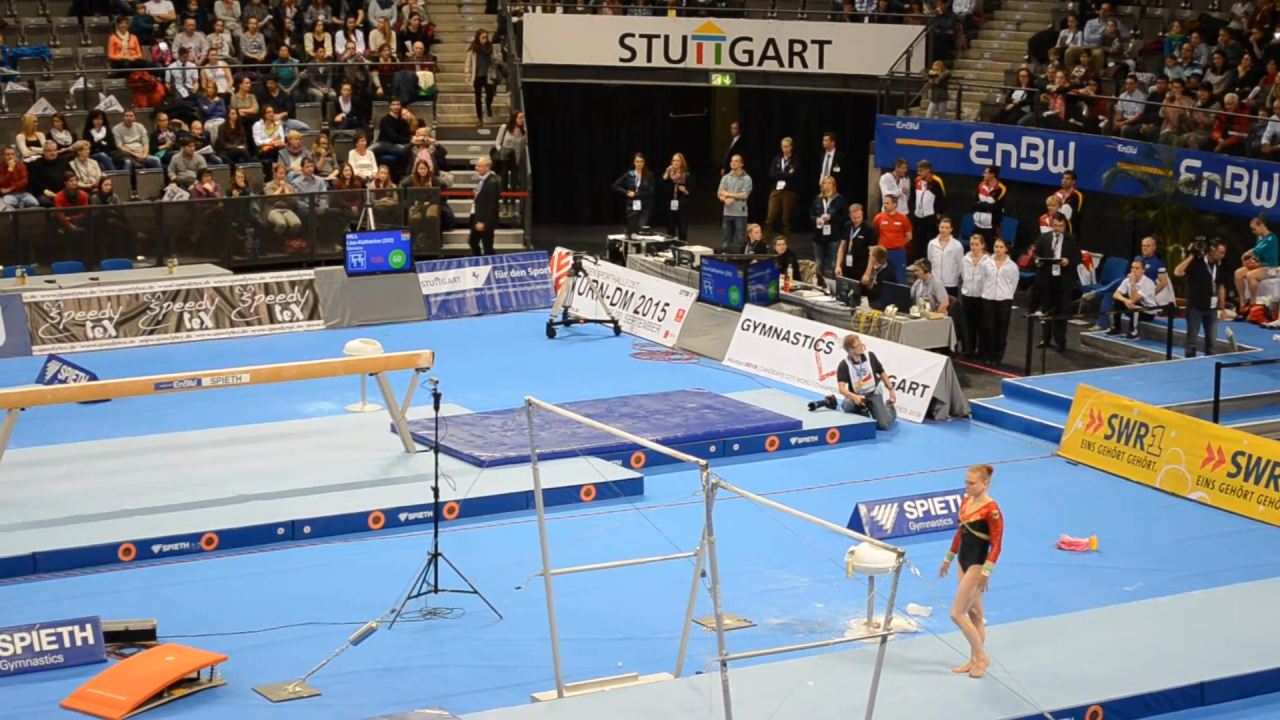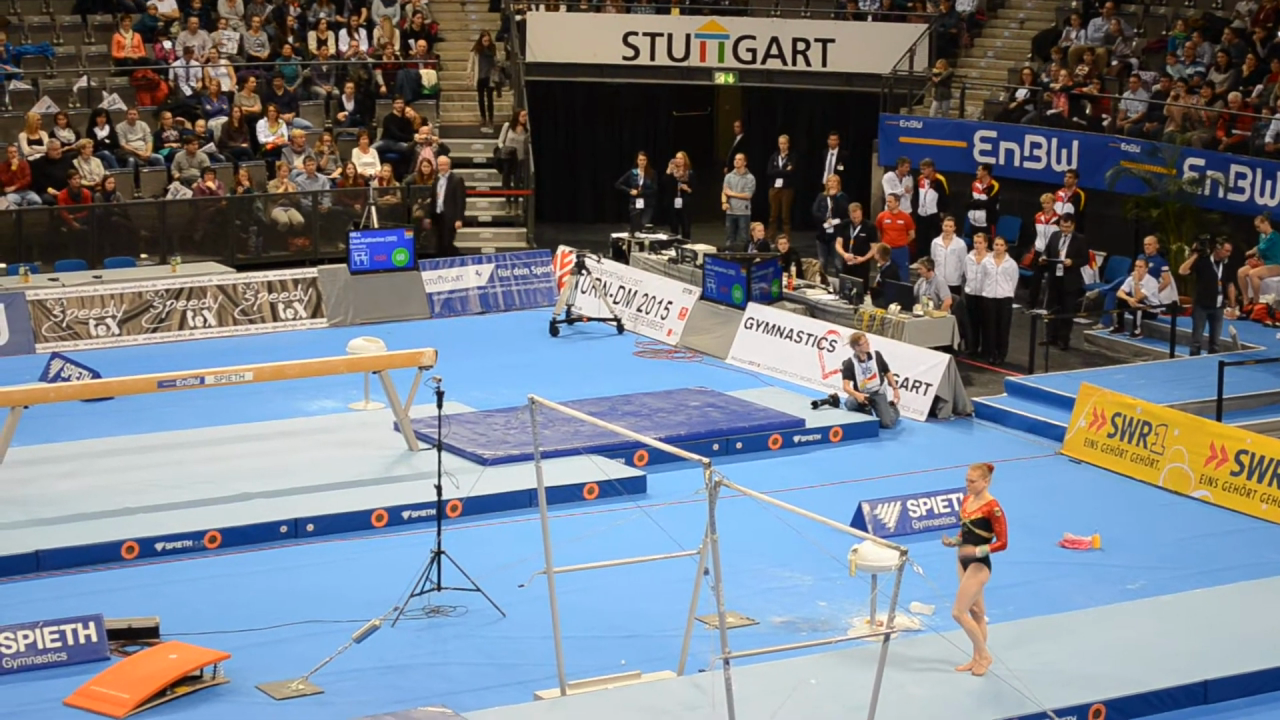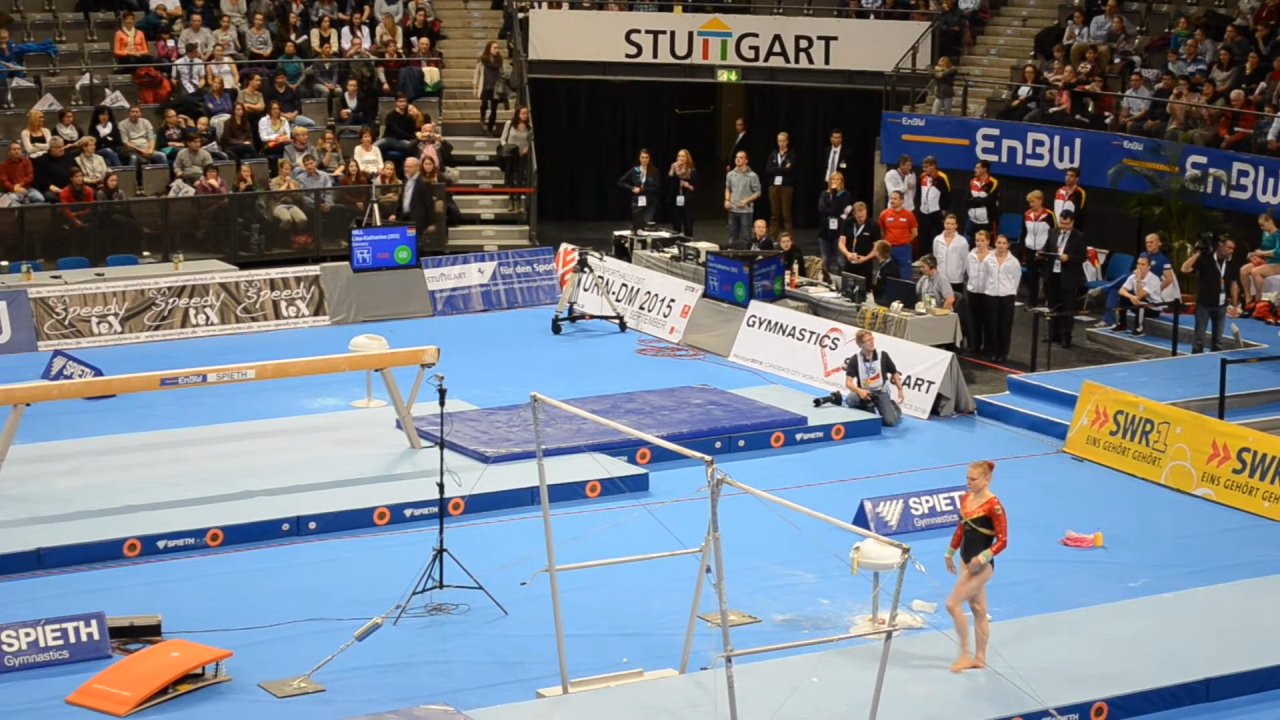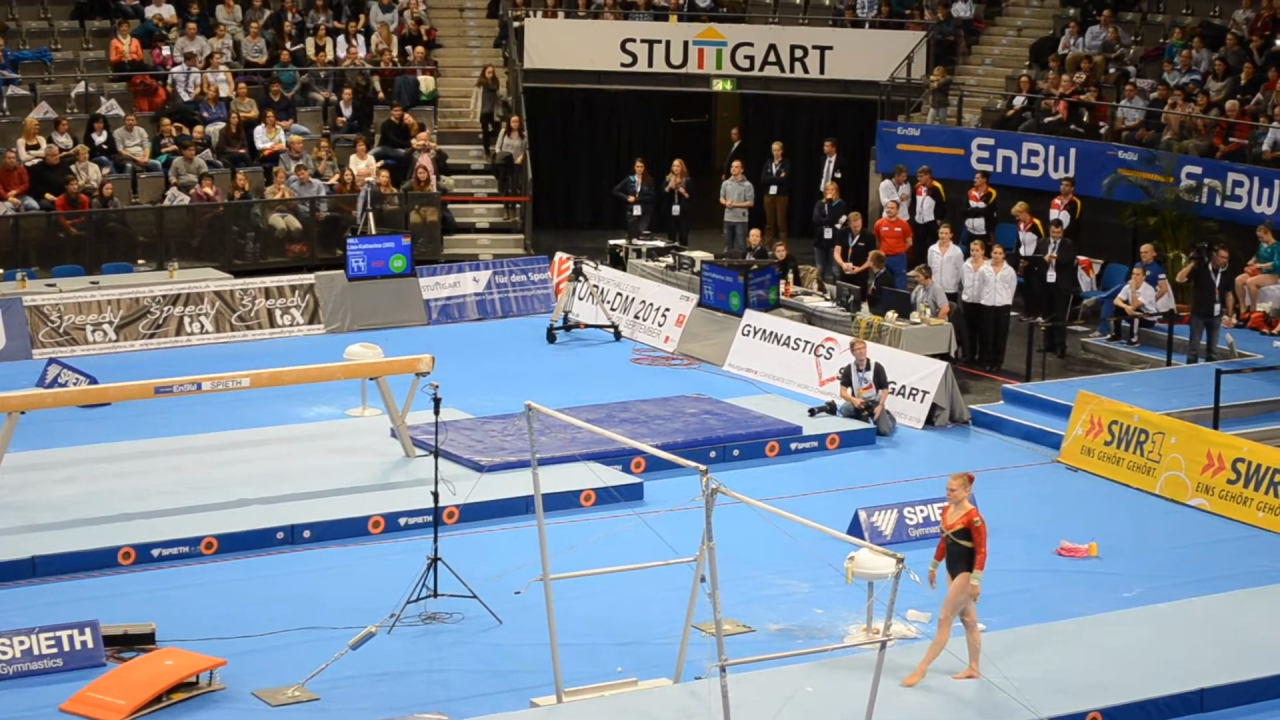
dt=0.5s
person 1, frame 1
left shoulder: (991, 510)
right shoulder: (966, 501)
left elbow: (996, 546)
left wrist: (986, 573)
right wrist: (948, 559)
left hip: (977, 565)
right hip: (963, 562)
left knee: (957, 614)
right knee: (974, 614)
left ankle: (981, 657)
right ankle: (974, 660)
person 1, frame 2
left shoulder: (993, 508)
right shoulder: (967, 500)
left elbow: (1002, 542)
left wrist: (977, 551)
right wrist: (953, 540)
left hip: (978, 565)
right hip: (964, 562)
left knee: (959, 612)
right knee: (976, 611)
left ankle: (984, 655)
right ankle: (977, 658)
person 1, frame 3
left shoulder: (993, 505)
right shoulder: (965, 498)
left elbow: (1001, 540)
left wrist: (982, 559)
right wrist: (950, 553)
left hip: (981, 562)
right hip: (966, 559)
left knee: (952, 604)
right knee: (976, 608)
left ankle: (965, 653)
right ankle: (978, 657)
person 1, frame 4
left shoulder: (973, 517)
right shoulder: (946, 511)
left elbow: (981, 551)
left wrist: (975, 581)
right wrist: (933, 567)
left hip: (965, 573)
right hip: (952, 571)
left knee: (944, 621)
right knee: (968, 621)
left ankle: (921, 669)
right ankle: (973, 668)
